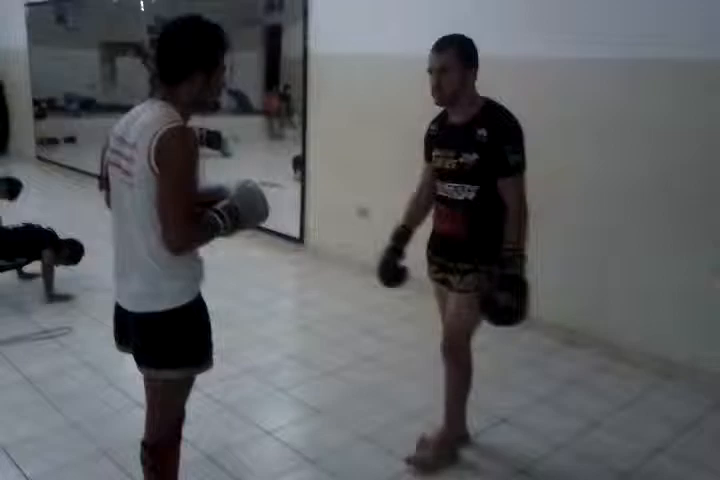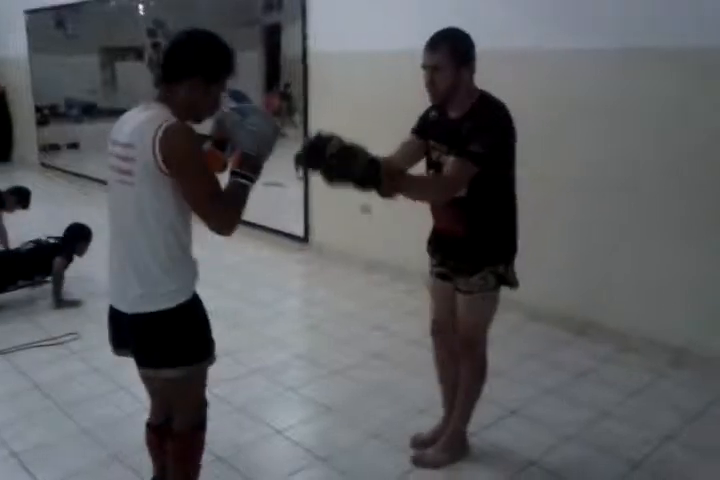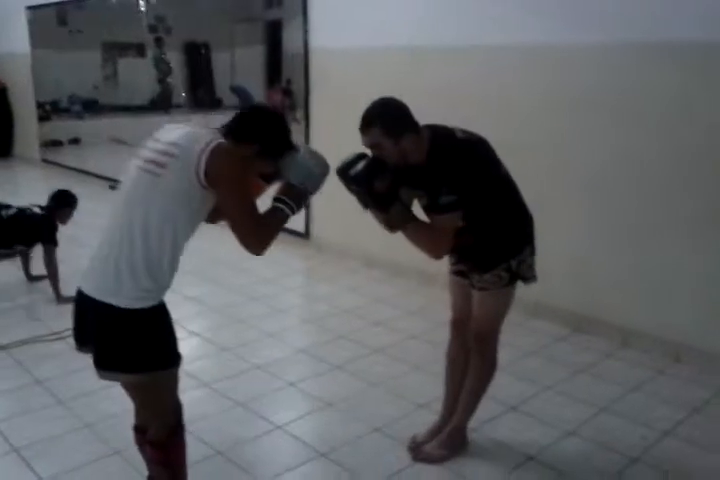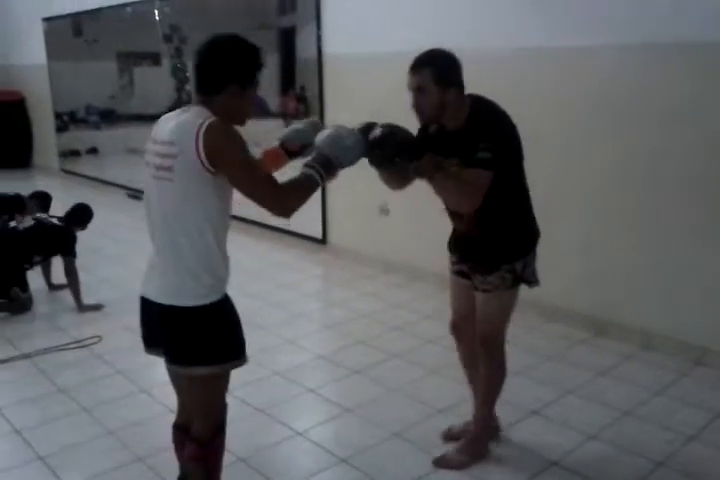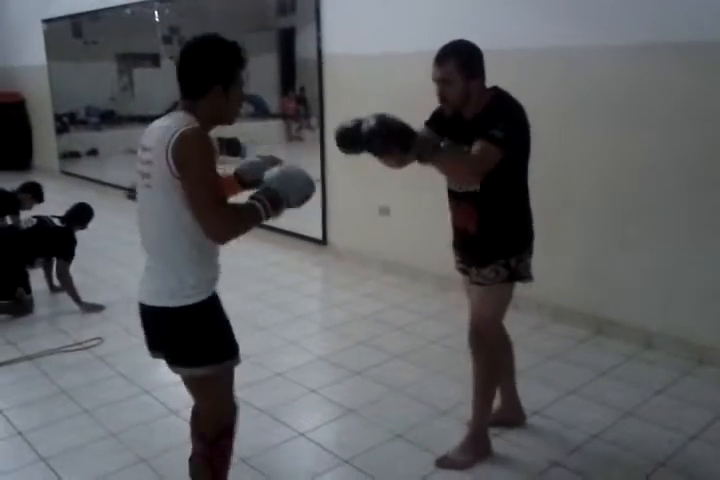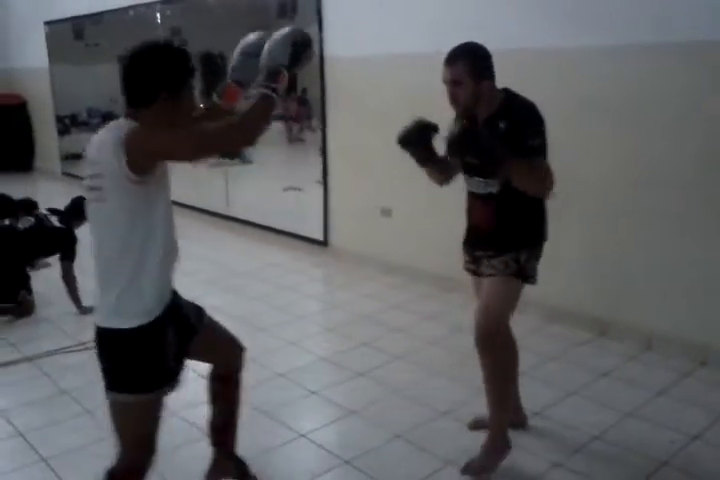
dt=0.5s
person 1, frame 1
left shoulder: (129, 122)
right shoulder: (175, 137)
right elbow: (178, 238)
left wrist: (196, 200)
right wrist: (227, 216)
left hip: (134, 298)
right hip: (168, 307)
left knee: (164, 412)
right knee: (165, 422)
person 1, frame 2
left shoulder: (129, 122)
right shoulder: (175, 134)
right elbow: (222, 220)
left wrist: (211, 148)
right wrist: (248, 164)
left hip: (127, 301)
right hip: (166, 306)
left knee: (163, 410)
right knee: (188, 417)
person 1, frame 3
left shoulder: (173, 135)
right shoulder: (221, 156)
right elbow: (255, 240)
left wrist: (260, 180)
right wrist: (292, 197)
left hip: (97, 296)
right hip: (129, 309)
left knee: (153, 412)
right knee: (164, 420)
person 1, frame 4
left shoulder: (168, 125)
right shoulder: (215, 132)
right elbow: (279, 202)
left wrist: (284, 150)
right wrist: (322, 166)
left hip: (158, 298)
right hip: (195, 307)
left knee: (191, 411)
right knee: (208, 420)
person 1, frame 5
left shoulder: (162, 130)
right shoulder: (190, 140)
right elbow: (220, 228)
left wrist: (238, 181)
right wrist: (268, 199)
left hip: (162, 300)
right hip: (185, 307)
left knee: (213, 402)
right knee: (218, 422)
person 1, frame 6
left shoulder: (119, 139)
right shoulder: (139, 141)
left elbow: (204, 130)
right elbow: (237, 137)
left wrist: (239, 87)
right wrist: (273, 77)
left hip: (158, 305)
right hip: (133, 327)
left knee: (230, 356)
person 2, frame 1
left shoulder: (499, 127)
right shoulder: (438, 127)
left elbow: (514, 205)
left wrist: (512, 268)
right wrist: (399, 240)
left hip: (480, 258)
right hip: (442, 251)
left knee: (454, 343)
right knee: (454, 341)
left ankle: (448, 438)
right ankle: (456, 426)
person 2, frame 2
left shoulder: (489, 120)
right shoulder: (435, 116)
left elbow: (446, 185)
right elbow: (397, 160)
left wrist: (379, 179)
left hip: (486, 254)
right hip: (444, 247)
left knee: (468, 340)
right knee: (441, 331)
left ankle: (456, 433)
right ankle: (449, 420)
person 2, frame 3
left shoulder: (455, 159)
right shoulder: (405, 159)
left elbow: (436, 246)
right elbow: (395, 223)
left wrist: (391, 207)
left hip: (502, 248)
right hip: (465, 245)
left knee: (481, 337)
right knee: (459, 329)
left ankle: (456, 431)
right ankle: (445, 421)
person 2, frame 4
left shoulder: (490, 126)
right shoulder: (434, 127)
left elbow: (467, 199)
right elbow: (399, 182)
left wrist: (421, 162)
right wrist: (385, 157)
left hip: (505, 248)
right hip: (465, 245)
left knee: (487, 340)
right knee: (462, 328)
left ankle: (478, 436)
right ankle: (484, 417)
person 2, frame 5
left shoulder: (506, 114)
right shoulder: (449, 114)
left elbow: (471, 169)
right elbow: (401, 156)
left wrist: (413, 145)
left hip: (501, 245)
right hip: (469, 241)
left knee: (480, 336)
right knee: (489, 326)
left ankle: (477, 439)
right ankle: (511, 407)
person 2, frame 6
left shoulder: (520, 116)
right shoulder: (467, 119)
left elbow: (541, 184)
right elbow: (444, 175)
left wrist: (495, 158)
right wrist: (425, 153)
left hip: (515, 243)
right hip: (479, 239)
left knee: (487, 334)
right knee: (496, 326)
left ankle: (497, 438)
right ankle: (511, 409)
